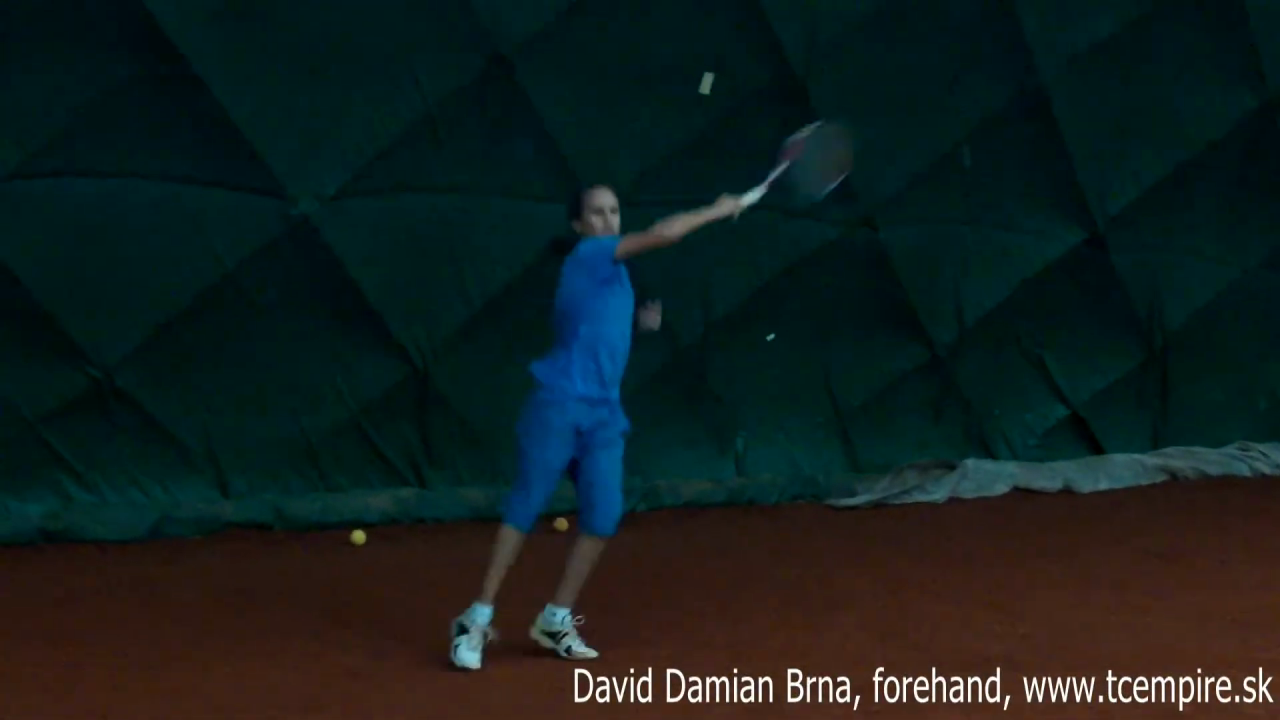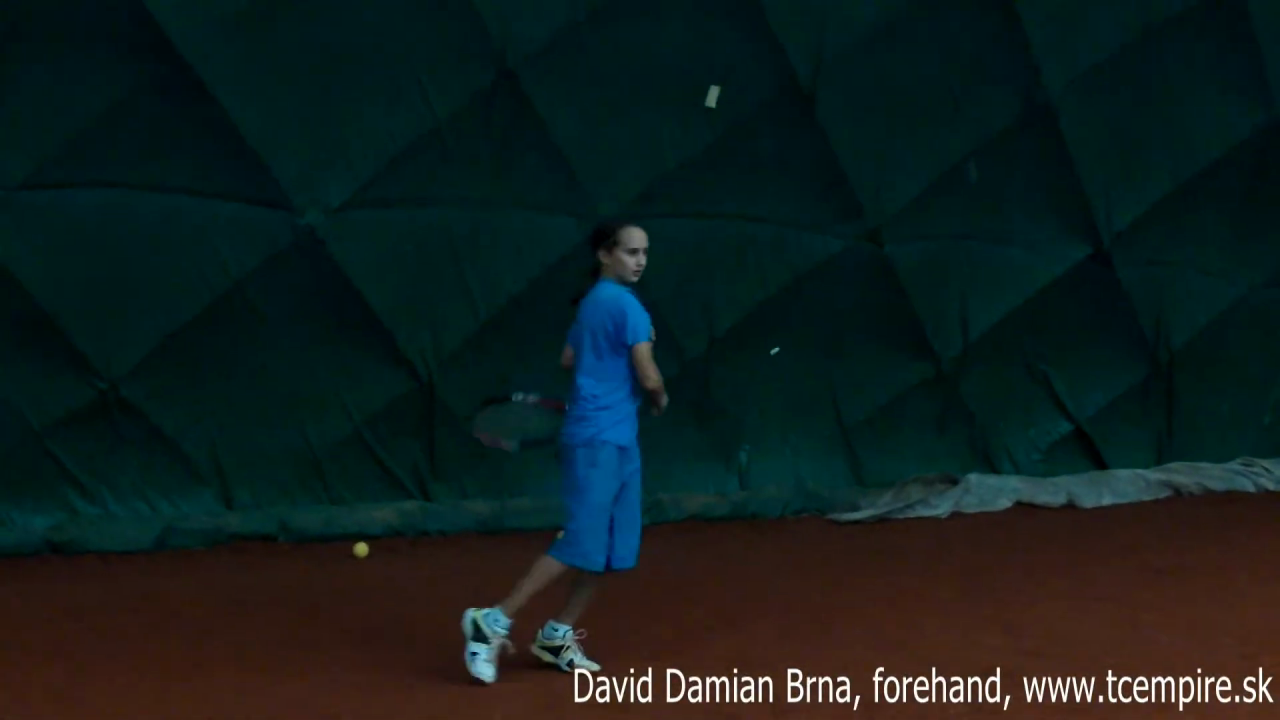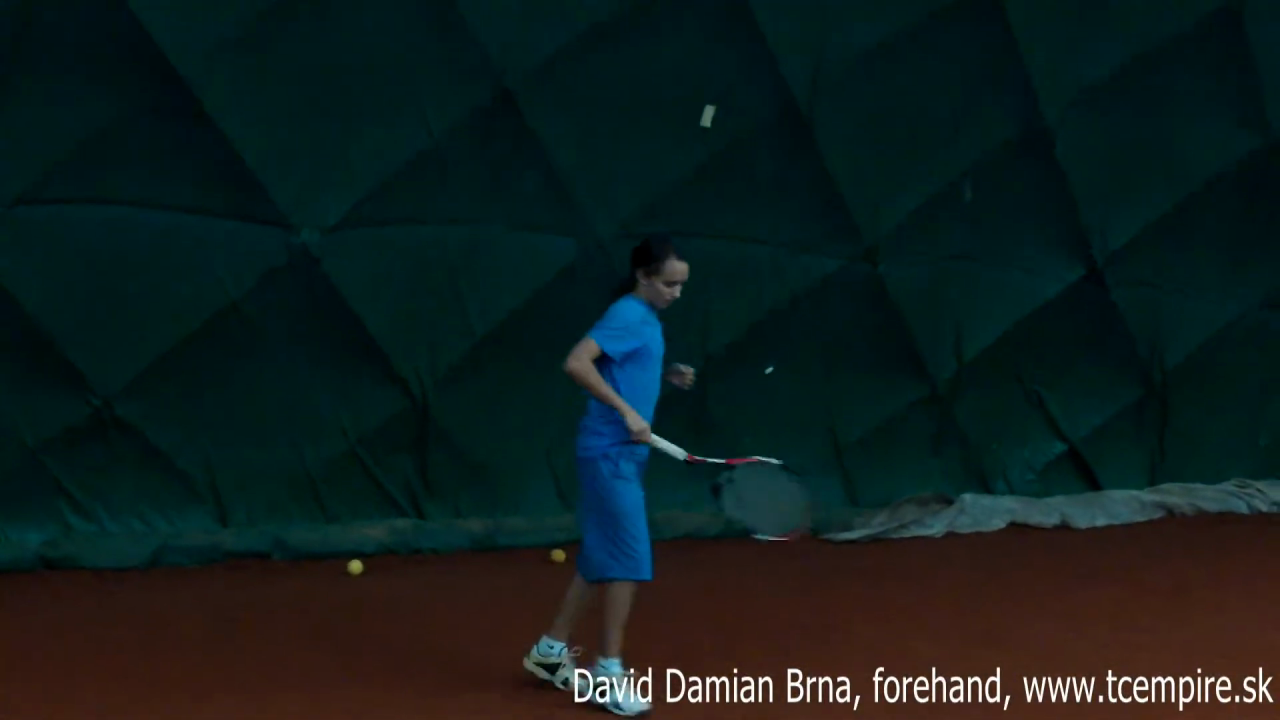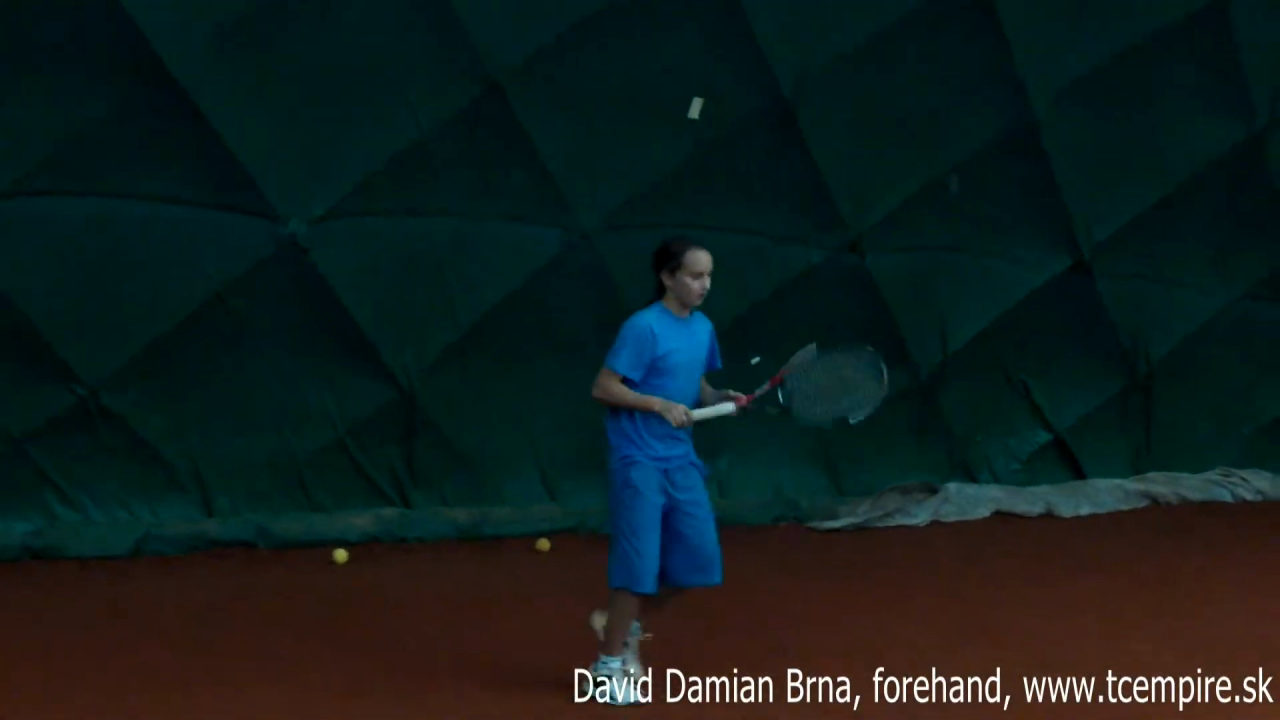
dt=0.3s
person 1, frame 1
left shoulder: (616, 271)
right shoulder: (588, 255)
right elbow: (659, 235)
left wrist: (639, 318)
right wrist: (716, 211)
left hip: (602, 409)
right hip: (558, 402)
left knee: (603, 520)
right knee: (523, 511)
left ankle: (555, 621)
right ankle: (477, 618)
person 1, frame 2
left shoulder: (596, 302)
right shoulder: (623, 302)
left elbow: (569, 358)
right elbow: (648, 377)
right wrist: (659, 398)
left hip: (619, 442)
right hip: (596, 441)
left knee: (614, 549)
right knee: (580, 547)
left ankle: (558, 634)
right ankle: (492, 620)
person 1, frame 3
left shoulder: (644, 317)
right shoulder: (628, 315)
right elbow: (575, 363)
left wrist: (667, 375)
right wrist: (626, 411)
left hip: (624, 454)
right hip: (609, 453)
left knee: (601, 561)
right knee: (628, 560)
left ankle: (549, 652)
right ankle: (608, 670)
person 1, frame 4
left shoulder: (704, 329)
right shoulder: (642, 328)
right elbow: (603, 390)
left wrist: (723, 398)
right wrist: (659, 405)
left hip: (682, 462)
right hip: (638, 464)
left knee: (701, 562)
right knee: (638, 565)
left ankle: (620, 625)
right ankle: (608, 666)
